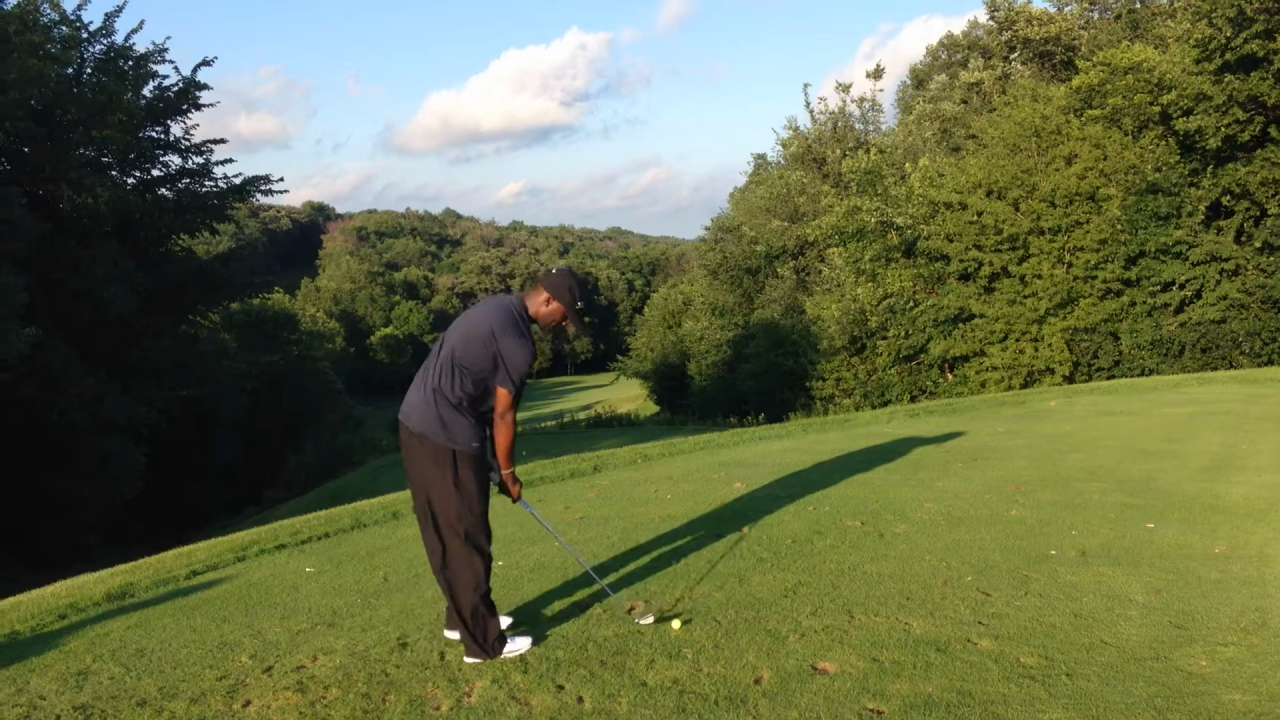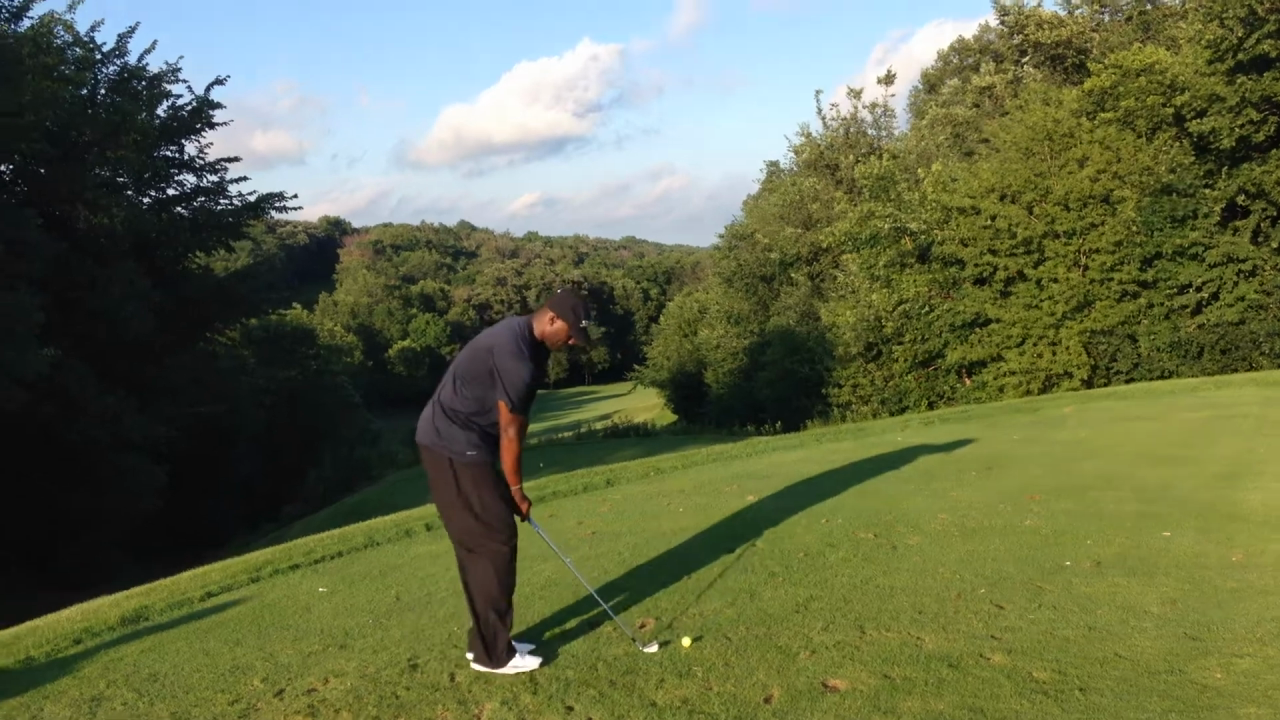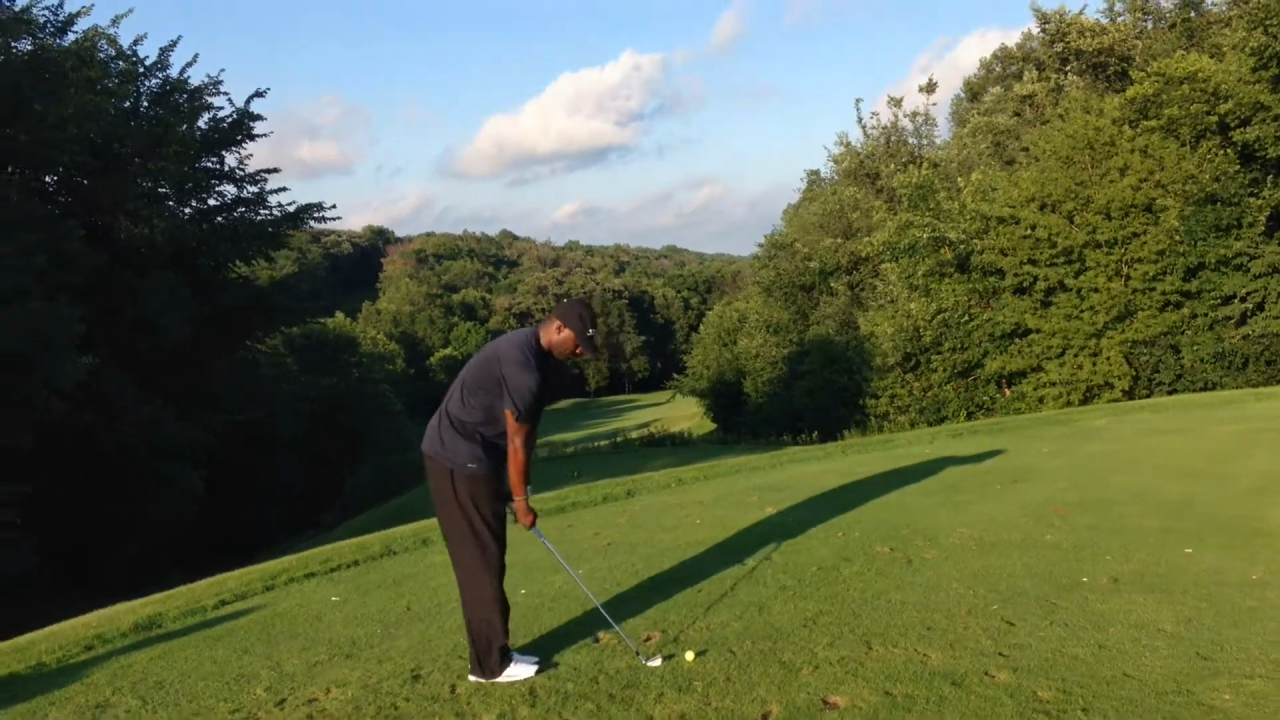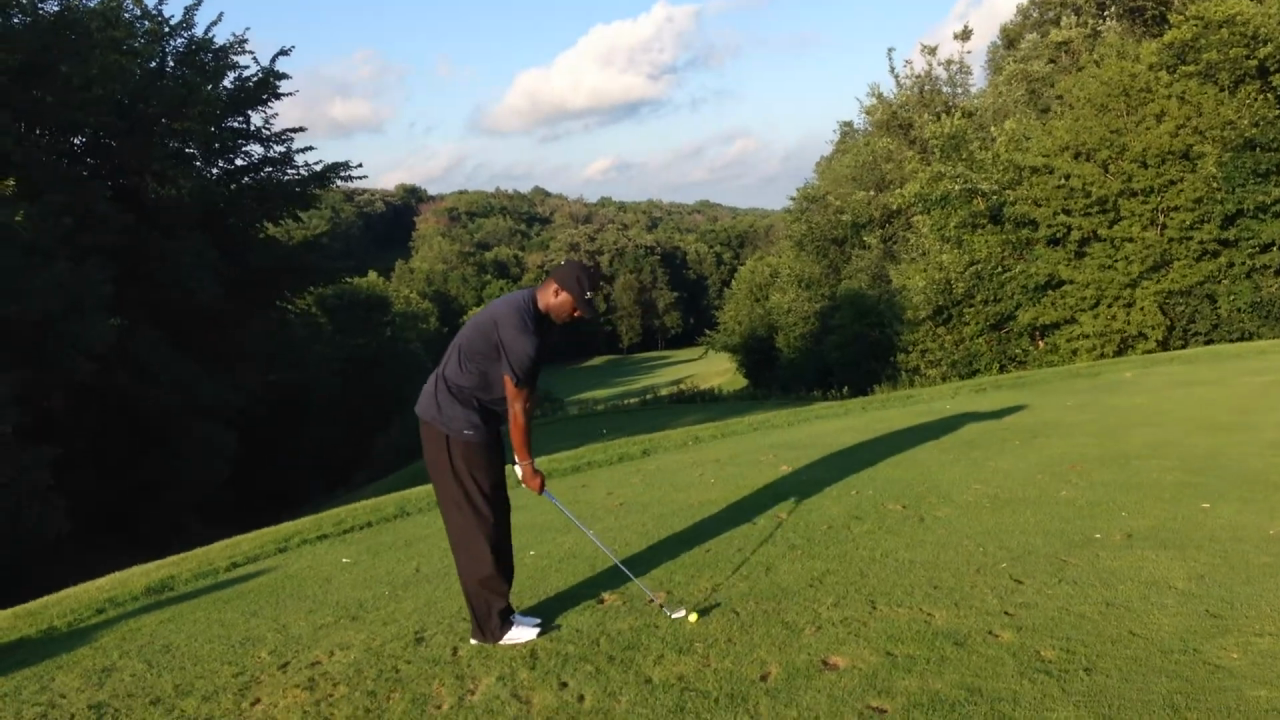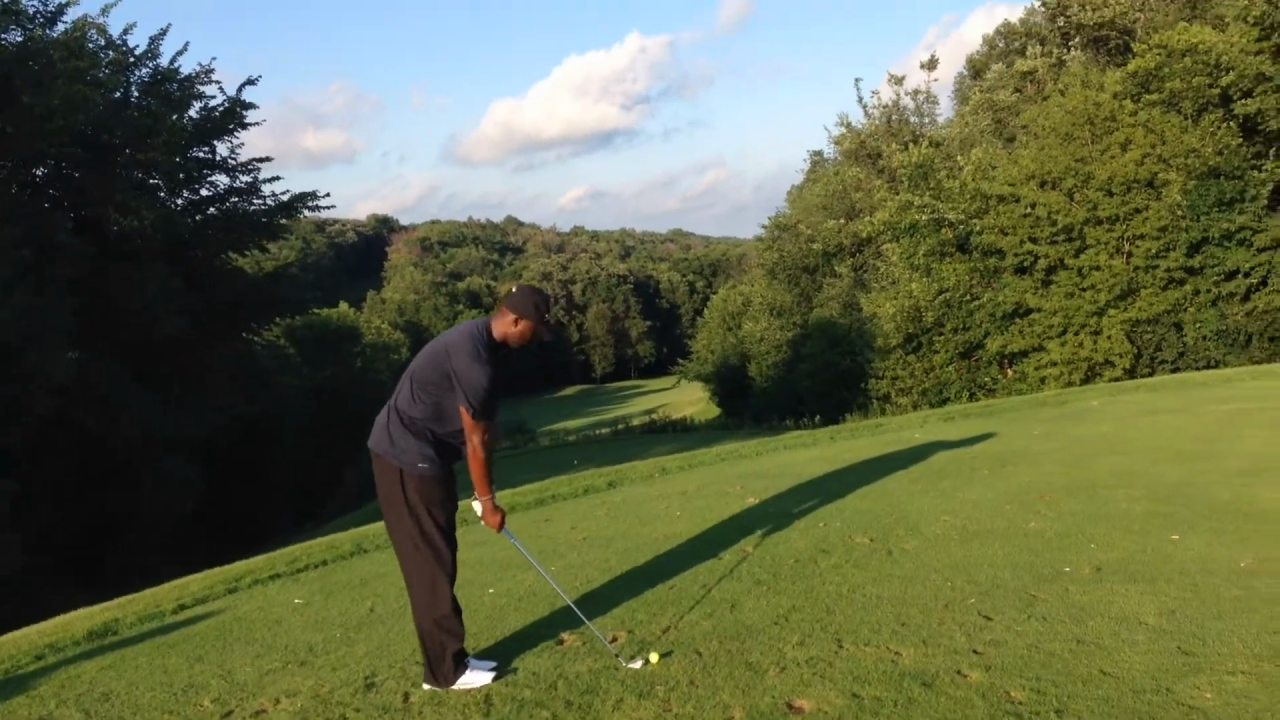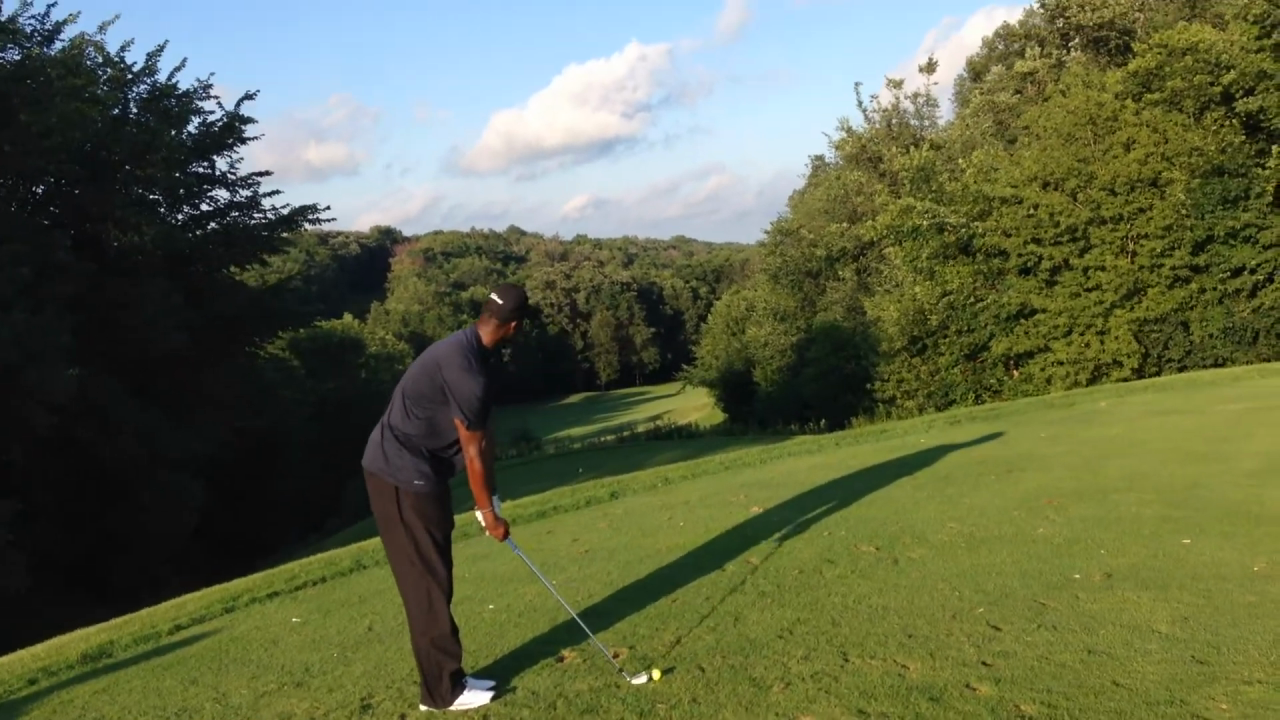
dt=0.4s
person 1, frame 1
left shoulder: (498, 306)
right shoulder: (517, 341)
right elbow: (503, 415)
left wrist: (494, 459)
right wrist: (508, 473)
left hip: (417, 422)
right hip: (446, 437)
left knee: (447, 534)
right knee: (466, 541)
left ankle: (462, 618)
right ankle: (484, 642)
person 1, frame 2
left shoulder: (525, 339)
right shoulder: (516, 356)
left elbow: (516, 422)
right elbow: (509, 431)
left wrist: (511, 486)
right wrist: (516, 490)
left hip: (465, 443)
right hip: (452, 446)
left knee: (486, 542)
right knee: (495, 541)
left ankle: (487, 639)
right ankle: (493, 651)
person 1, frame 3
left shoulder: (527, 347)
right shoulder: (523, 366)
left elbow: (522, 435)
right elbow: (516, 441)
left wrist: (518, 489)
right wrist: (521, 501)
left hip: (471, 456)
right hip: (459, 459)
left knee: (488, 558)
right knee: (481, 561)
left ankle: (495, 650)
right ankle: (490, 663)
person 1, frame 4
left shoulder: (524, 309)
right shoulder: (520, 329)
left elbow: (522, 398)
right elbow: (517, 407)
left wrist: (523, 456)
right wrist: (527, 465)
left hip: (469, 420)
right hip: (453, 423)
left knee: (494, 519)
right knee: (475, 526)
left ankle: (497, 611)
right ankle: (491, 625)
person 1, frame 5
left shoulder: (479, 338)
right shoulder: (473, 358)
left elbow: (486, 427)
right elbow: (475, 439)
left wrist: (488, 490)
right wrist: (487, 501)
left hip: (422, 454)
right hip: (407, 457)
left knee: (439, 560)
right knee: (430, 564)
left ankle: (451, 656)
right ankle: (445, 670)
person 1, frame 6
left shoulder: (467, 349)
right shoulder: (466, 369)
left elbow: (483, 437)
right elbow: (472, 450)
left wrist: (491, 497)
right wrist: (489, 513)
left hip: (413, 469)
right hip: (402, 474)
left knee: (434, 579)
right knee: (427, 582)
left ankle: (449, 676)
right ankle: (443, 691)
